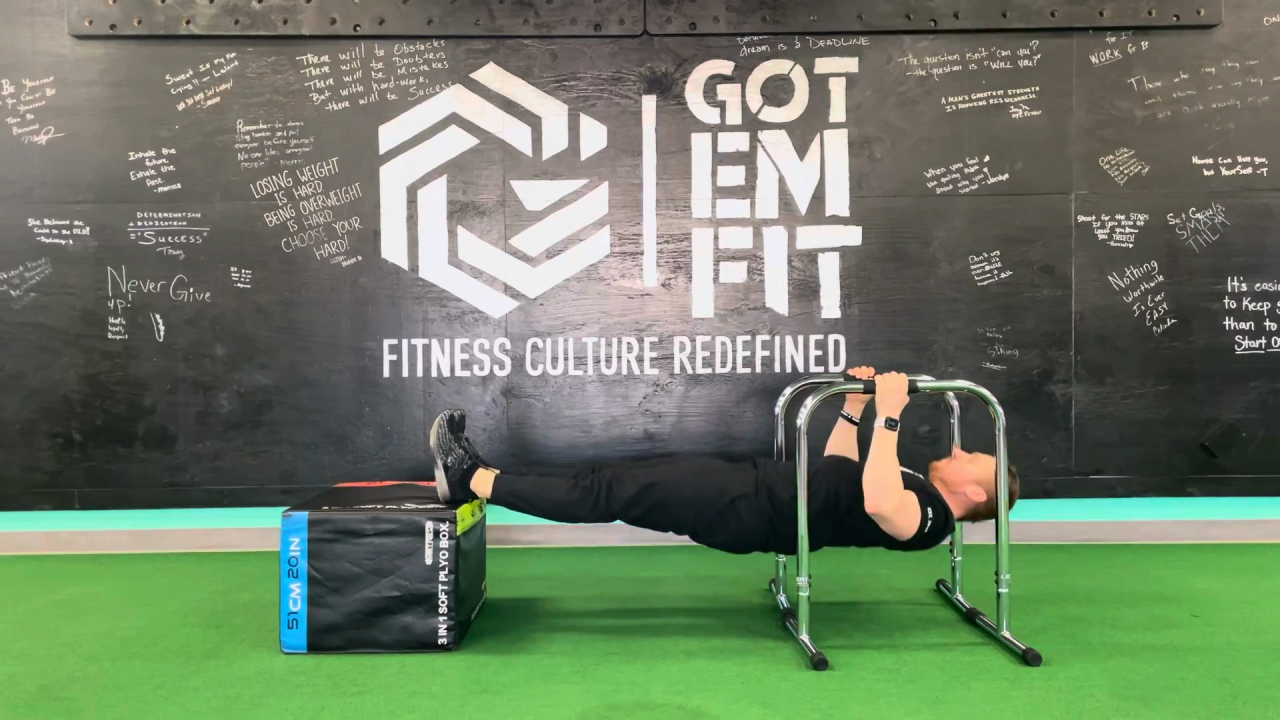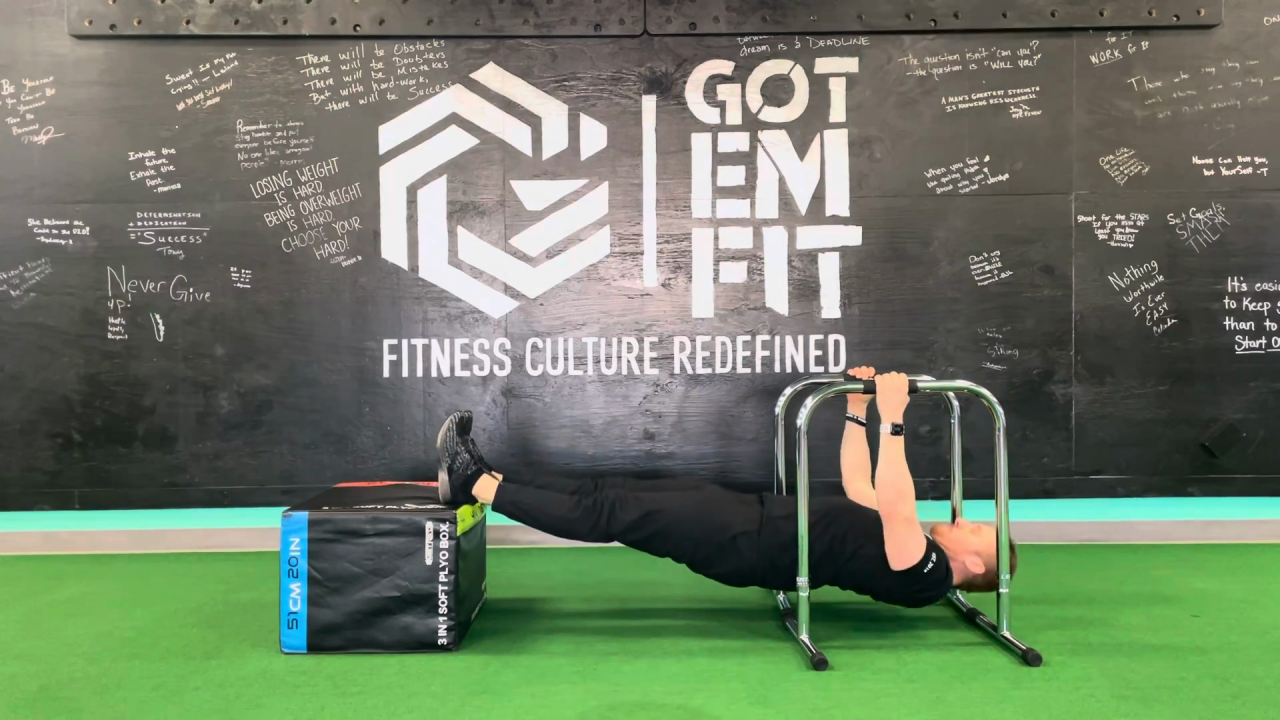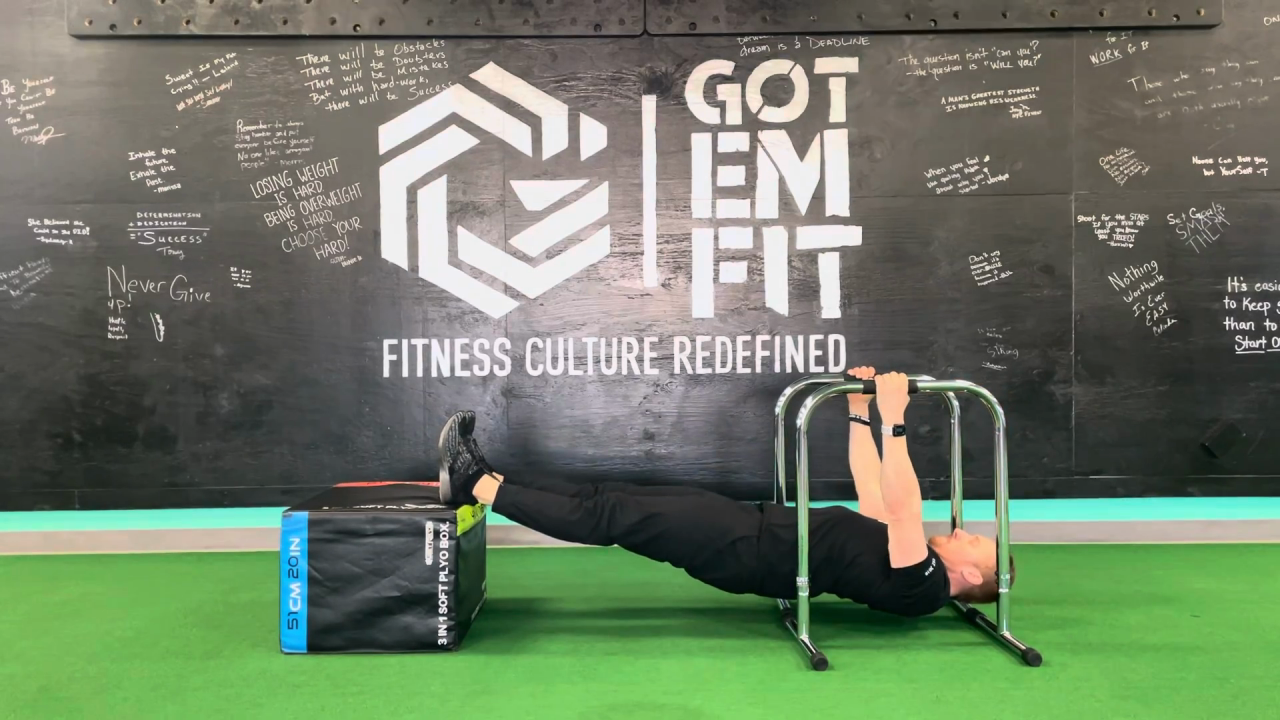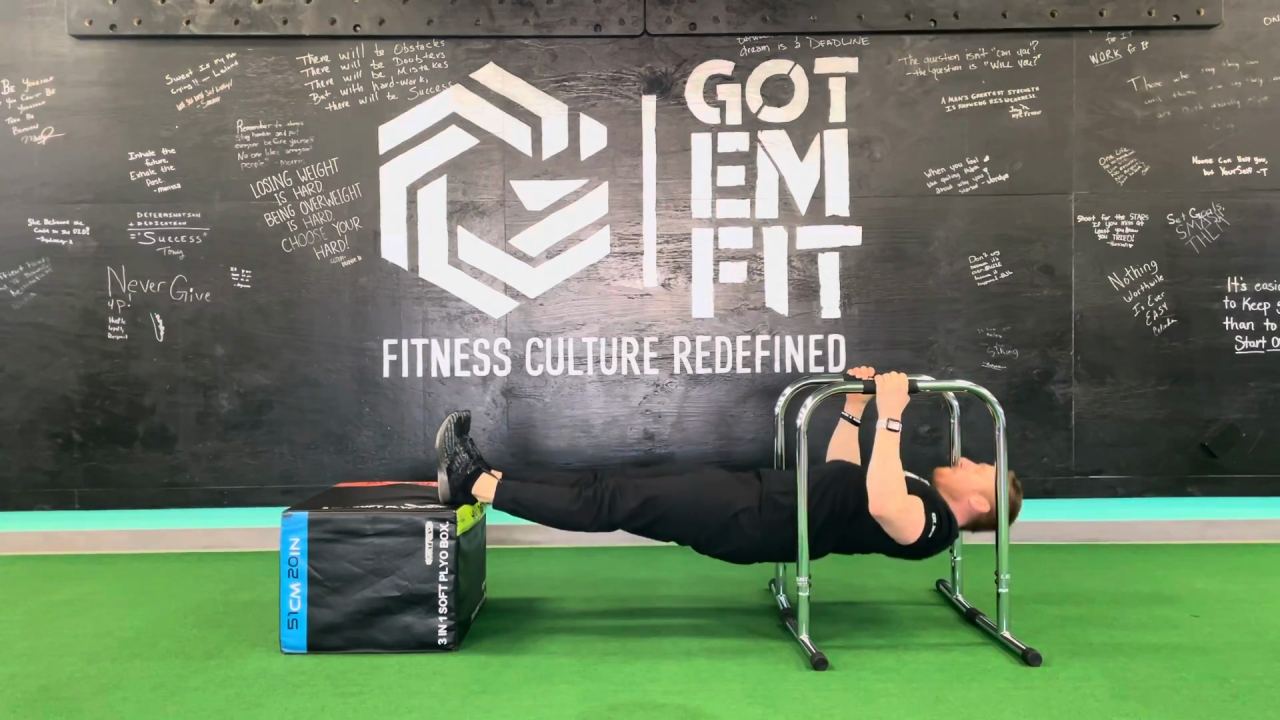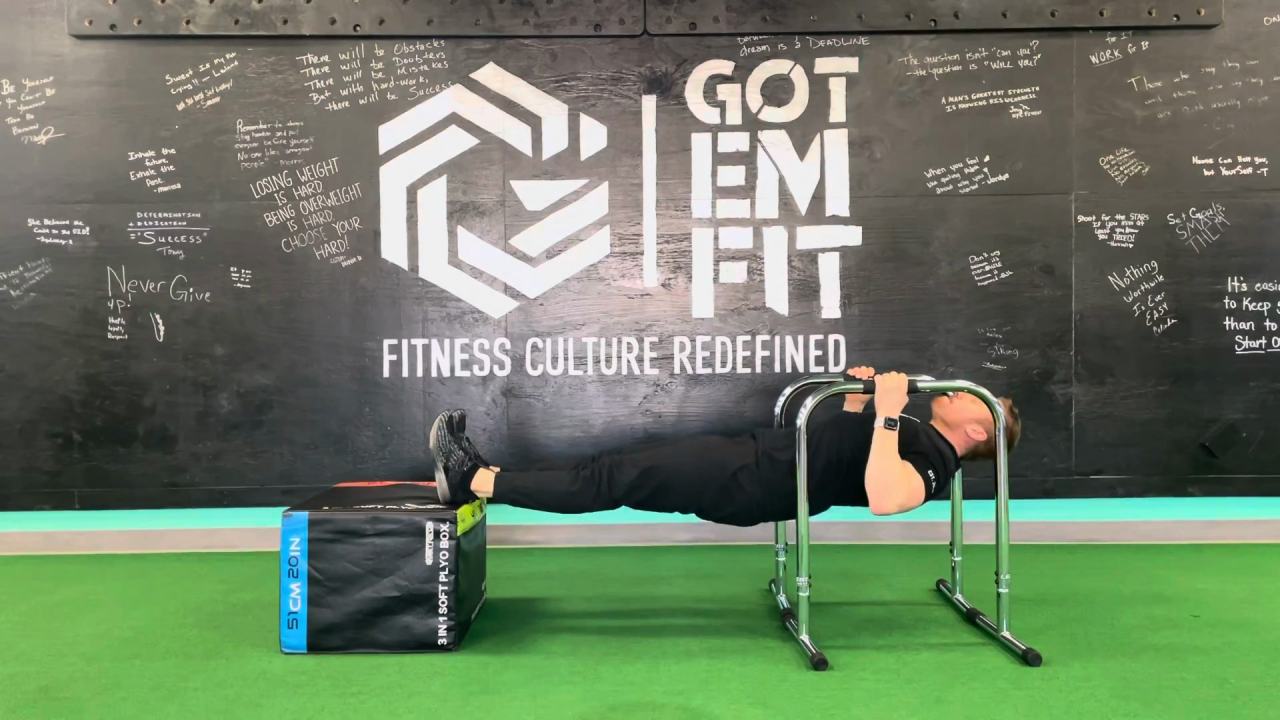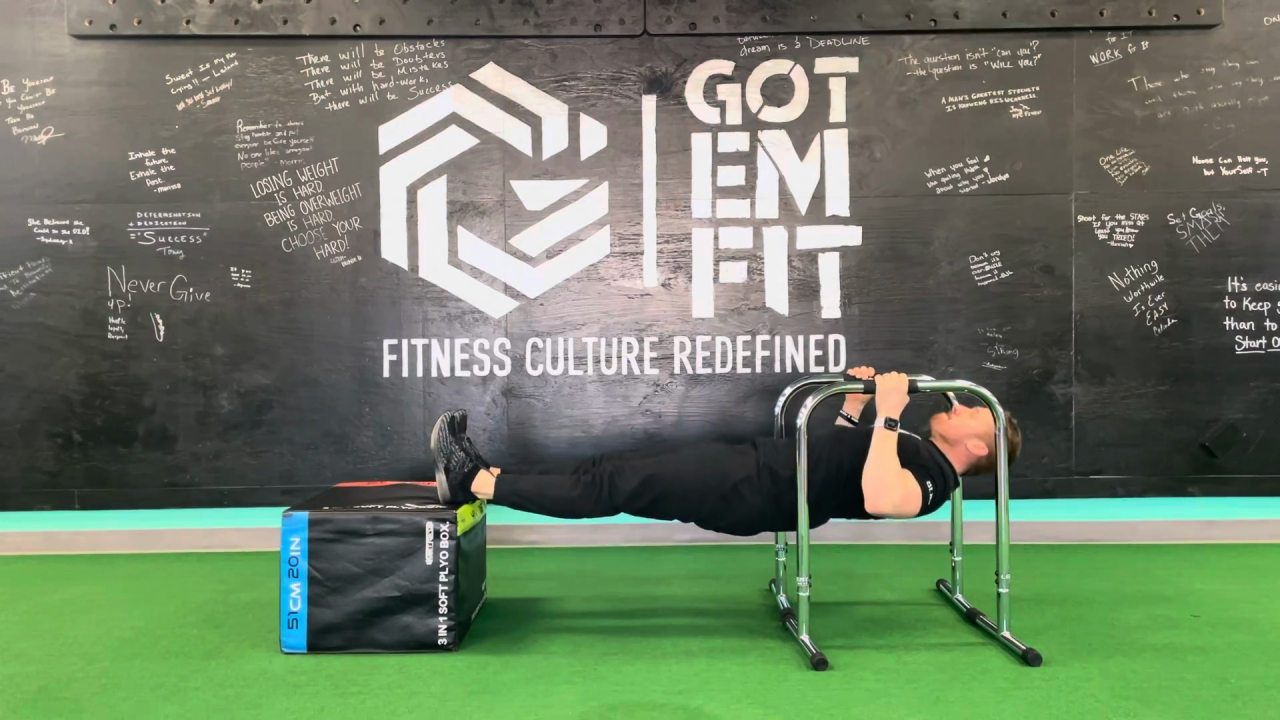
dt=0.5s
person 1, frame 1
left shoulder: (926, 518)
right shoulder: (919, 495)
left elbow: (876, 502)
left wrist: (887, 416)
right wrist: (854, 406)
left hip: (747, 510)
right hip: (751, 484)
left knee: (605, 496)
right knee: (610, 481)
left ankle: (472, 480)
right ankle: (475, 473)
person 1, frame 2
left shoulder: (921, 573)
right shoulder: (917, 550)
left elbow: (893, 507)
right elbow: (858, 488)
left wrist: (893, 419)
right wrist: (857, 411)
left hip: (747, 542)
right hip: (753, 512)
left knee: (606, 515)
right knee: (611, 497)
left ankle: (475, 483)
right ankle: (481, 477)
person 1, frame 3
left shoulder: (920, 586)
right shoulder: (909, 556)
left elbow: (903, 505)
right elbow: (872, 487)
left wrist: (894, 420)
right wrist: (861, 412)
left hip: (746, 551)
right hip: (751, 524)
left knee: (605, 519)
right knee: (610, 499)
left ankle: (476, 484)
right ankle: (482, 477)
person 1, frame 4
left shoulder: (928, 525)
right shoulder: (922, 499)
left elbow: (880, 503)
right elbow: (839, 472)
left wrist: (890, 418)
right wrist: (854, 407)
left hip: (749, 520)
right hip: (750, 493)
left knee: (606, 505)
right knee: (609, 486)
left ankle: (477, 484)
right ankle: (480, 475)
person 1, frame 5
left shoulder: (931, 464)
right shoulder: (918, 442)
left elbow: (883, 499)
left wrist: (887, 414)
right wrist: (859, 399)
left hip: (749, 482)
right hip: (749, 458)
left knee: (608, 484)
right knee: (609, 469)
left ankle: (475, 481)
right ankle: (480, 473)
person 1, frame 6
left shoulder: (929, 479)
right shoulder: (918, 456)
left elbow: (876, 498)
left wrist: (888, 414)
right wrist: (856, 403)
left hip: (748, 492)
right hip: (750, 464)
left knee: (607, 489)
right knee: (609, 471)
left ankle: (474, 482)
right ankle: (481, 474)
